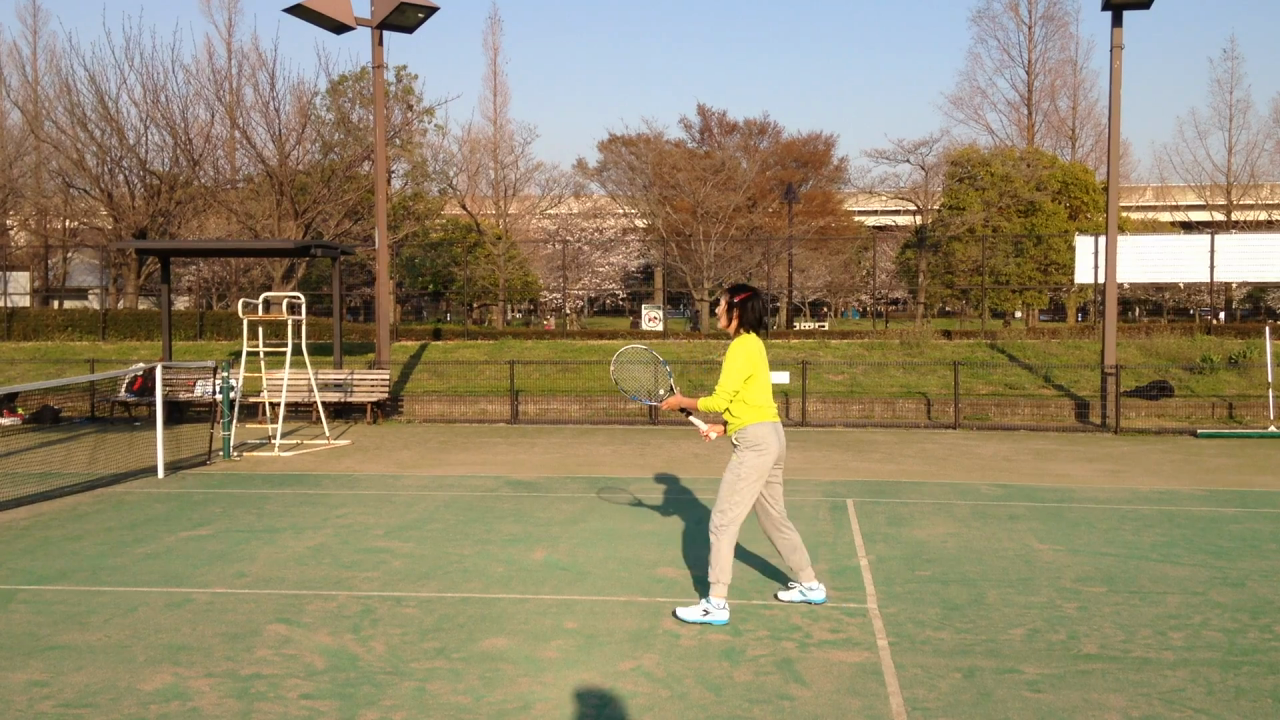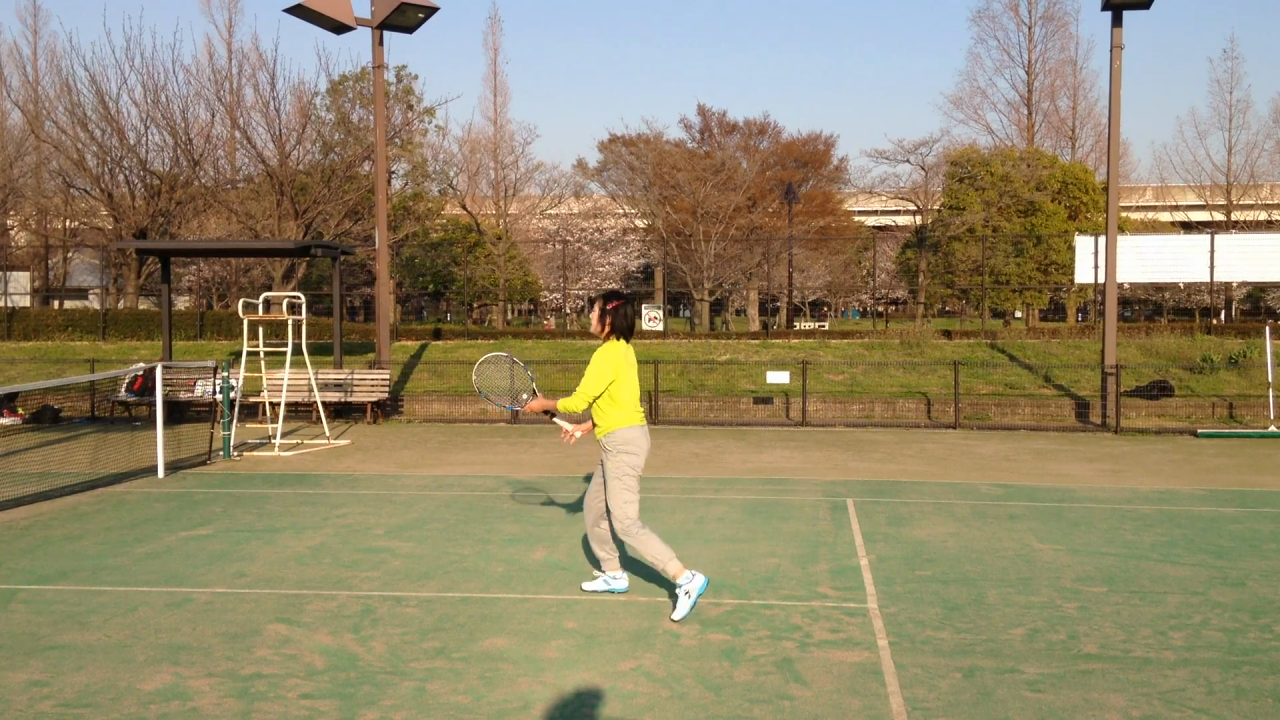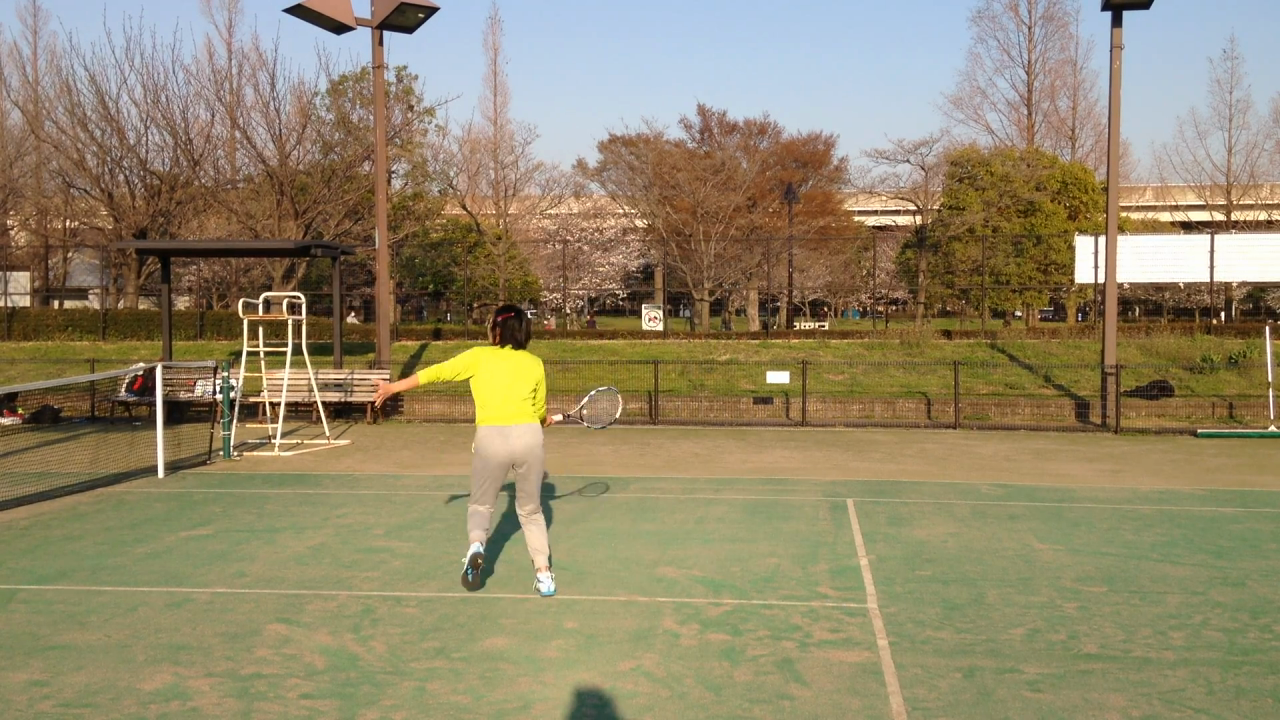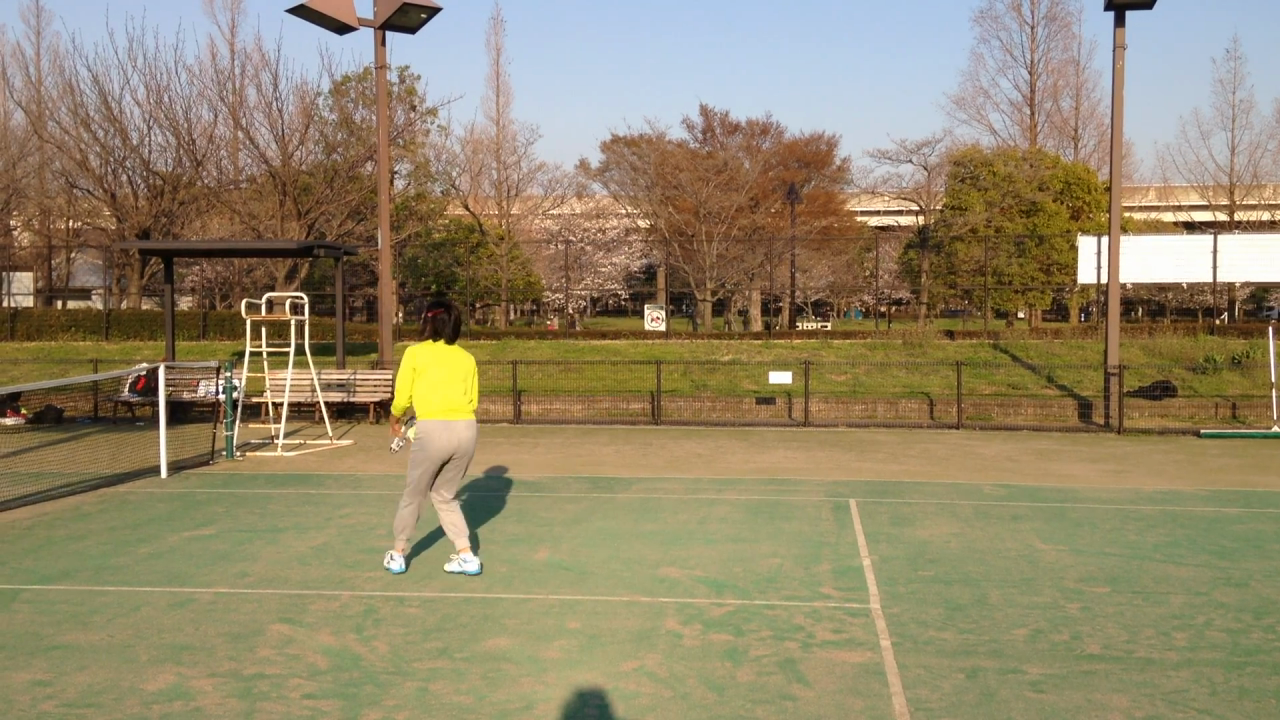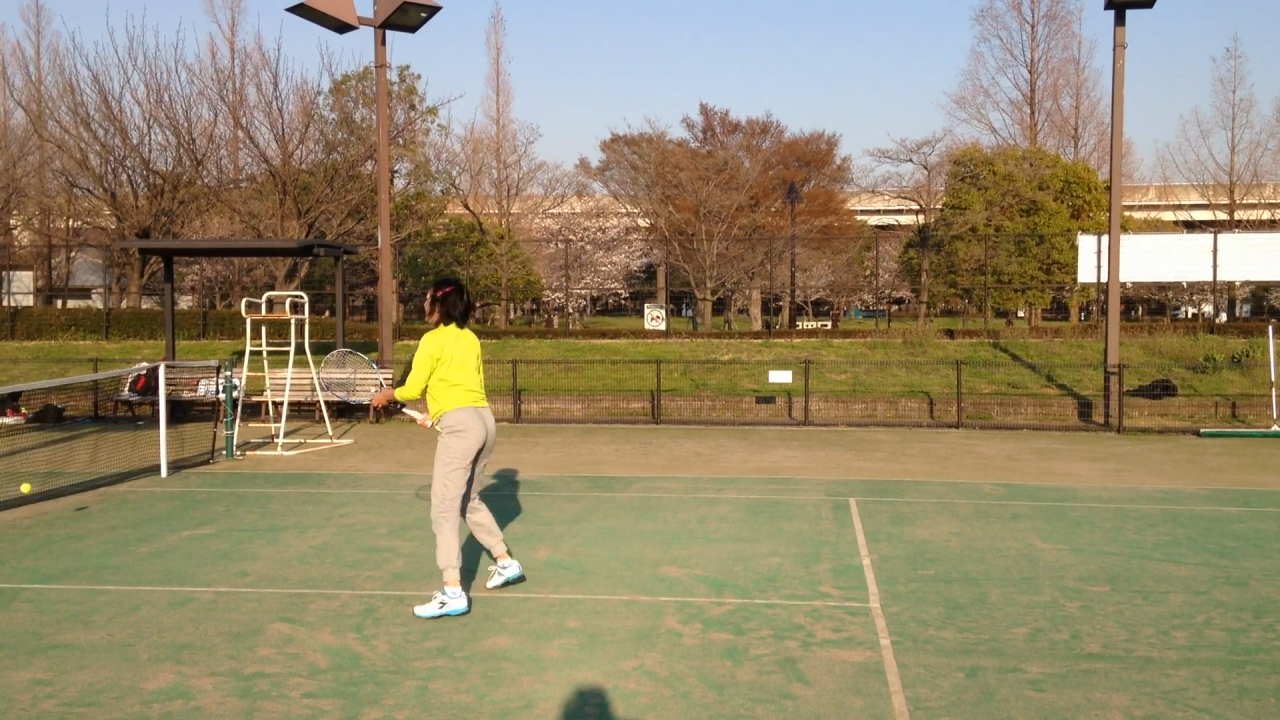
dt=0.7s
person 1, frame 1
left shoulder: (741, 347)
right shoulder: (752, 345)
left elbow: (719, 401)
left wrist: (681, 402)
right wrist: (722, 428)
left hip: (754, 443)
right hip: (768, 438)
left knee: (722, 522)
right knee: (773, 518)
left ankle: (716, 603)
right ankle: (809, 584)
person 1, frame 2
left shoulder: (608, 354)
right shoulder: (622, 351)
left elbow: (579, 401)
left wrist: (544, 405)
right wrist: (585, 427)
left hip: (624, 446)
right hip: (624, 442)
left knee: (627, 526)
right knee: (593, 509)
left ankle: (687, 579)
right ankle: (613, 573)
person 1, frame 3
left shoulder: (478, 356)
right shoulder: (535, 364)
left elbow: (436, 373)
left wrist: (394, 387)
right wrist: (543, 420)
left hip: (492, 439)
right hip: (529, 437)
left knee: (480, 507)
right knee: (530, 510)
left ankle: (476, 548)
right ankle: (544, 575)
person 1, frame 4
left shoulder: (414, 353)
right shoulder: (467, 358)
left elbow: (401, 400)
left wrist: (395, 420)
left hip: (434, 432)
right hip: (466, 430)
left knee: (413, 496)
right knee: (445, 496)
left ankle: (398, 553)
right ankle: (466, 557)
person 1, frame 5
left shoulder: (432, 340)
right shoulder: (471, 339)
left elbow: (412, 389)
left wrist: (387, 395)
right wrist: (439, 411)
left hip: (459, 426)
right hip: (483, 419)
left knee: (444, 511)
right knee: (470, 500)
left ankle: (452, 592)
right ankle: (505, 563)
